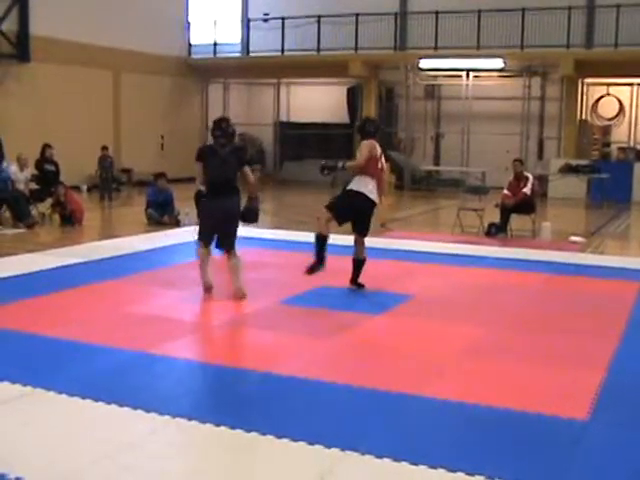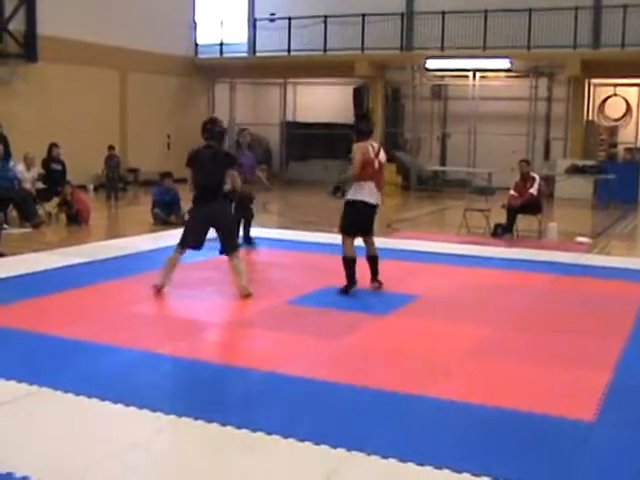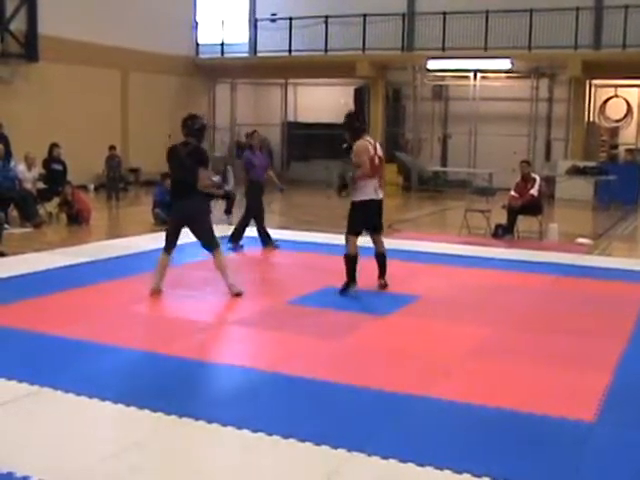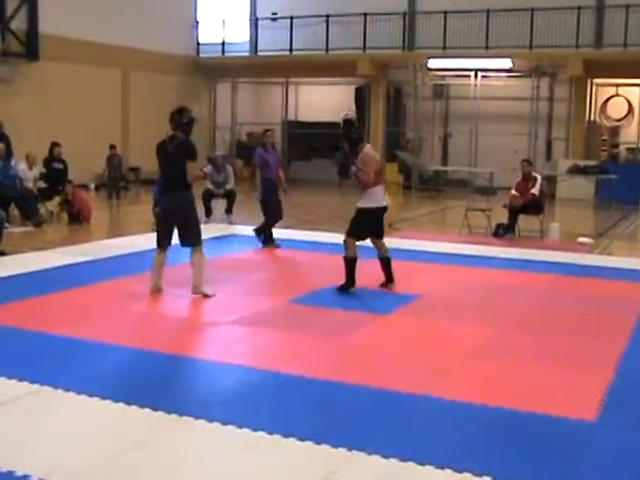
dt=0.2s
person 1, frame 1
left shoulder: (204, 151)
right shoulder: (238, 152)
left elbow: (201, 181)
right elbow: (251, 180)
right wrist: (253, 200)
left hip: (211, 202)
right hip: (232, 202)
left knee: (204, 244)
right knee: (229, 249)
left ankle: (206, 281)
right ankle: (238, 288)
person 1, frame 2
left shoulder: (194, 156)
right shoulder: (226, 156)
left elbow: (193, 184)
right elbow: (237, 185)
left hip: (201, 207)
right hip: (221, 207)
left knee: (181, 247)
right knee: (232, 251)
left ankle: (161, 283)
right ankle: (243, 287)
person 1, frame 3
left shoulder: (172, 151)
right shoulder: (200, 153)
left elbow: (173, 175)
right elbow: (202, 184)
right wrist: (215, 181)
left hip: (176, 204)
right hip: (195, 204)
left knee: (168, 248)
right knee: (214, 247)
left ankle: (155, 285)
right ankle: (231, 286)
person 1, frame 4
left shoulder: (161, 146)
right shoulder: (188, 146)
left elbow: (165, 171)
right elbow: (191, 177)
right wrist: (206, 172)
left hip: (165, 198)
right hip: (183, 198)
left knee: (162, 245)
right knee: (196, 245)
left ankle: (155, 284)
right ankle: (198, 286)
person 2, frame 1
left shoulder: (367, 144)
right shoulder: (381, 156)
left elbow: (359, 163)
right elbow: (383, 184)
left wrist: (338, 166)
left hip: (357, 191)
right hip: (371, 198)
left knee: (324, 218)
right knee: (360, 241)
left ankle: (319, 259)
right ankle: (355, 280)
person 2, frame 2
left shoulder: (360, 146)
right shoulder: (379, 149)
left elbow: (355, 172)
left hip: (357, 198)
right hip: (373, 199)
left knee: (347, 239)
right knee: (368, 239)
left ankle: (351, 281)
right ankle: (375, 279)
person 2, frame 3
left shoulder: (359, 145)
right shoulder: (375, 144)
left elbow: (365, 170)
left wrist: (351, 177)
left hip: (362, 196)
right hip: (376, 196)
left knee: (351, 237)
right knee: (376, 236)
left ankle: (350, 279)
right ankle: (382, 277)
person 2, frame 4
left shoulder: (365, 154)
right shoulder: (367, 151)
left elbow: (368, 179)
left wrist: (353, 171)
left hip: (370, 203)
right hip: (379, 202)
left knee: (350, 240)
right knee: (377, 241)
left ankle: (350, 281)
right ankle: (389, 279)
